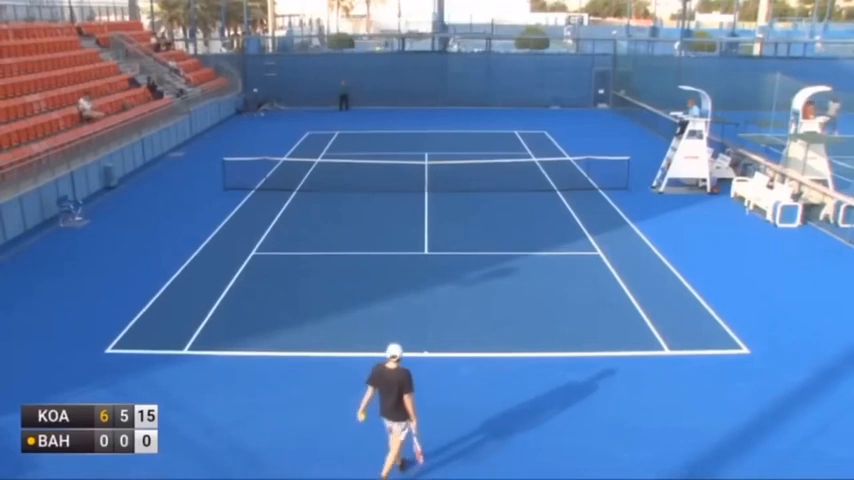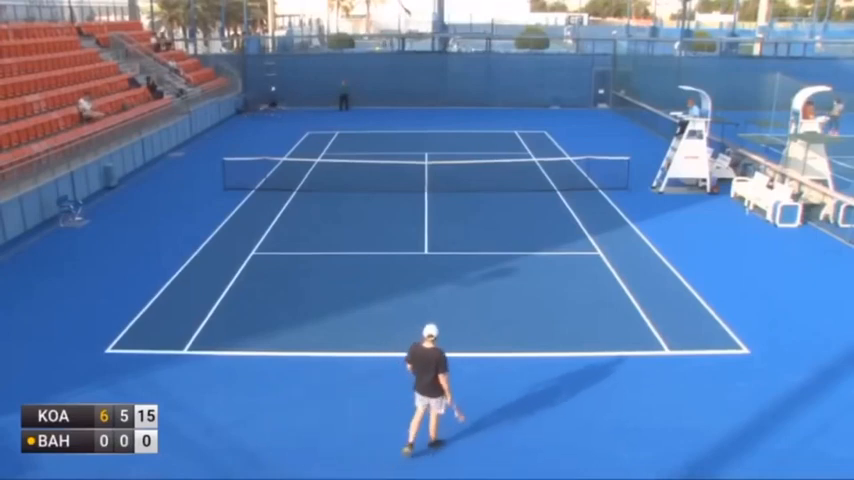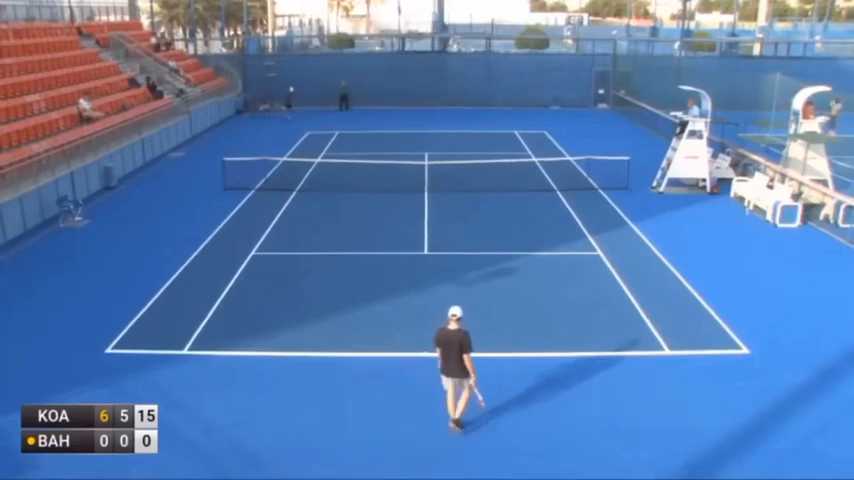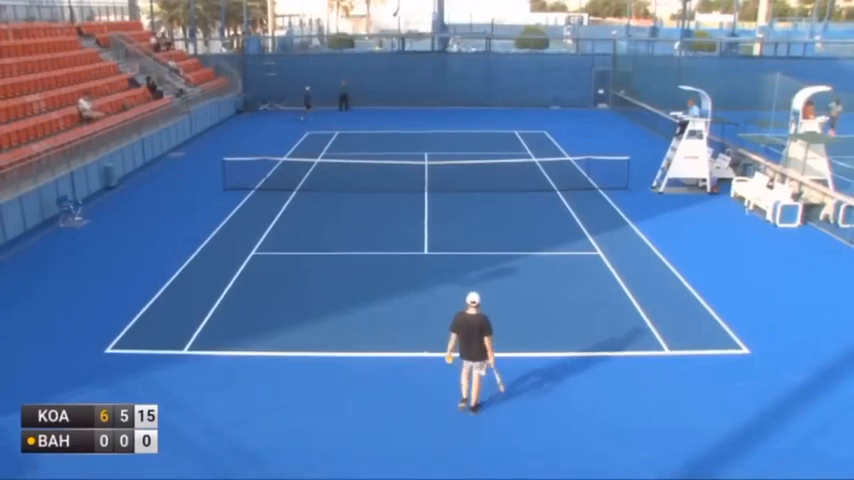
dt=0.7s
person 1, frame 1
left shoulder: (377, 370)
right shoulder: (404, 374)
left elbow: (370, 390)
right elbow: (408, 398)
left wrist: (362, 408)
right wrist: (414, 418)
left hip: (385, 412)
right hip: (400, 415)
left knee: (392, 438)
right knee: (397, 445)
left ankle: (399, 463)
person 1, frame 2
left shoulder: (414, 348)
right shoulder: (439, 354)
left elbow: (409, 367)
right elbow: (443, 377)
right wrist: (448, 394)
left hip: (420, 388)
right hip: (436, 391)
left knee: (419, 413)
right knee: (435, 415)
left ankle: (410, 444)
right ankle: (433, 441)
person 1, frame 3
left shoulder: (440, 332)
right shoulder: (463, 335)
right elbow: (466, 357)
right wrist: (473, 374)
left hip: (446, 371)
right hip: (461, 372)
left knee: (450, 396)
right knee: (466, 393)
left ankle: (455, 420)
right ankle: (455, 420)
person 1, frame 4
left shoulder: (459, 317)
right shoulder: (483, 319)
left elbow: (454, 336)
right elbow: (487, 340)
left wrist: (449, 351)
right wrist: (491, 355)
left hip: (464, 353)
right hip: (480, 355)
left knee: (465, 372)
right knee: (476, 379)
left ankle: (464, 399)
right ankle: (473, 405)
